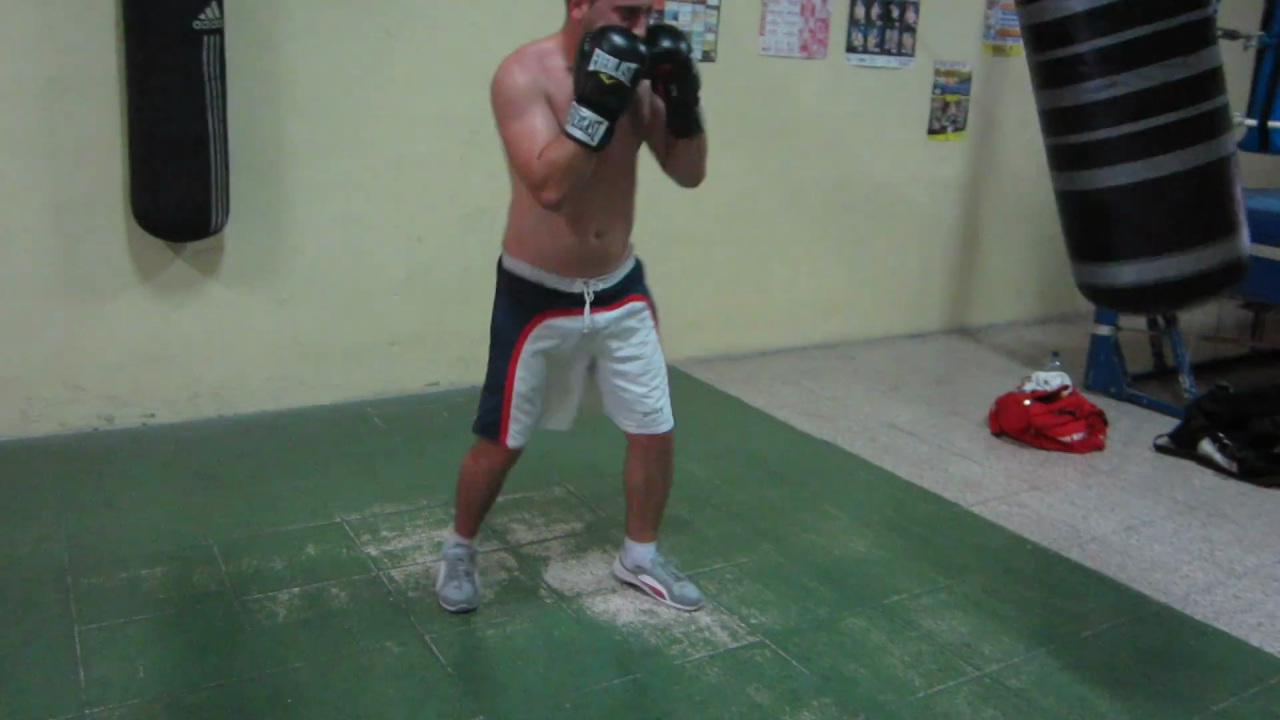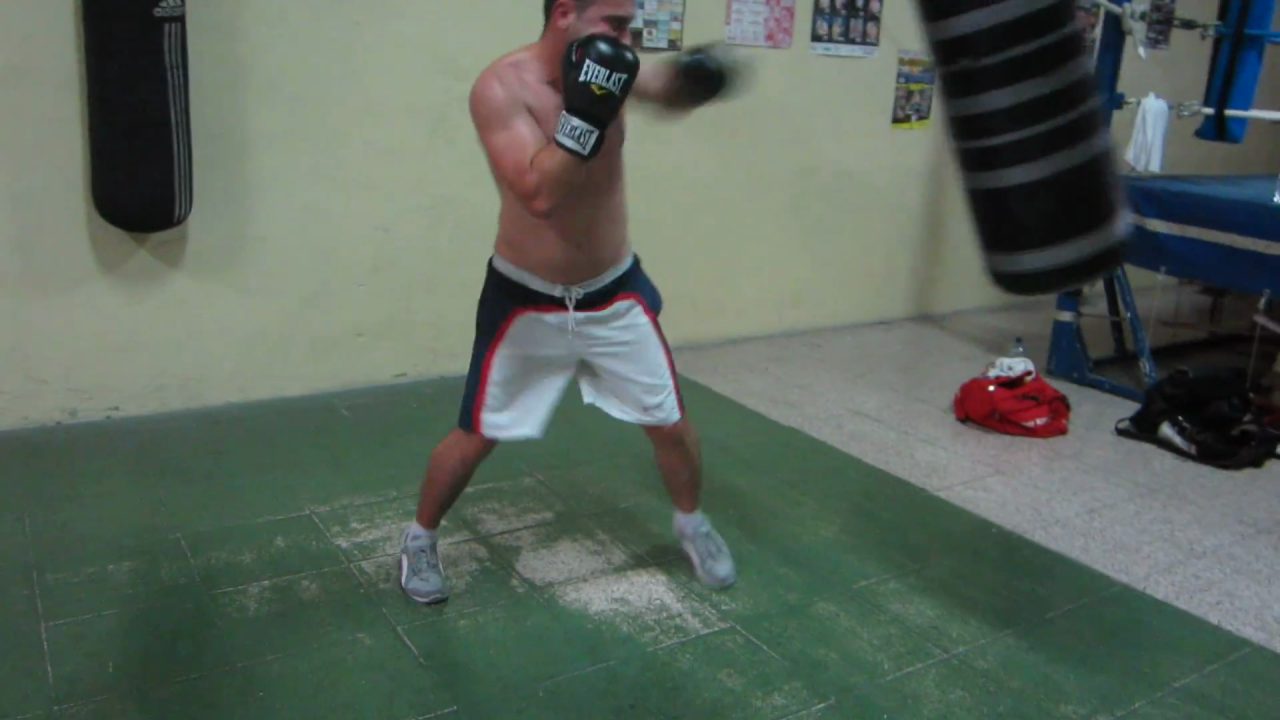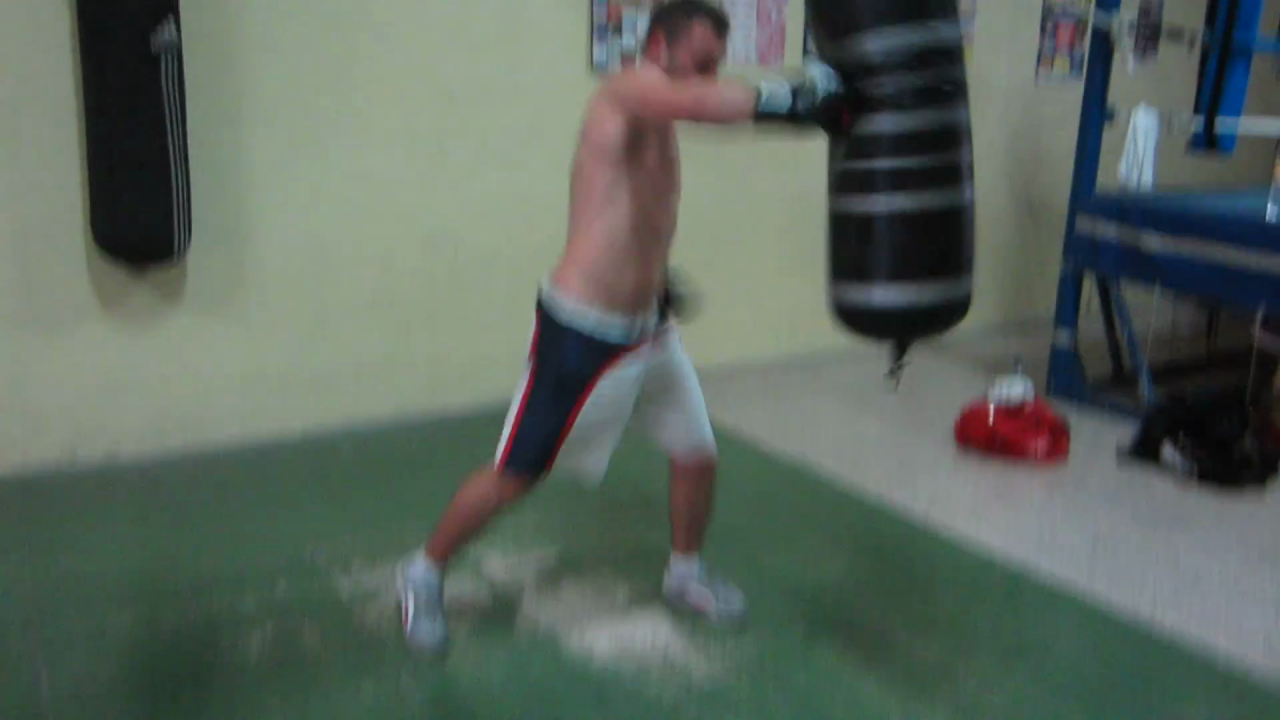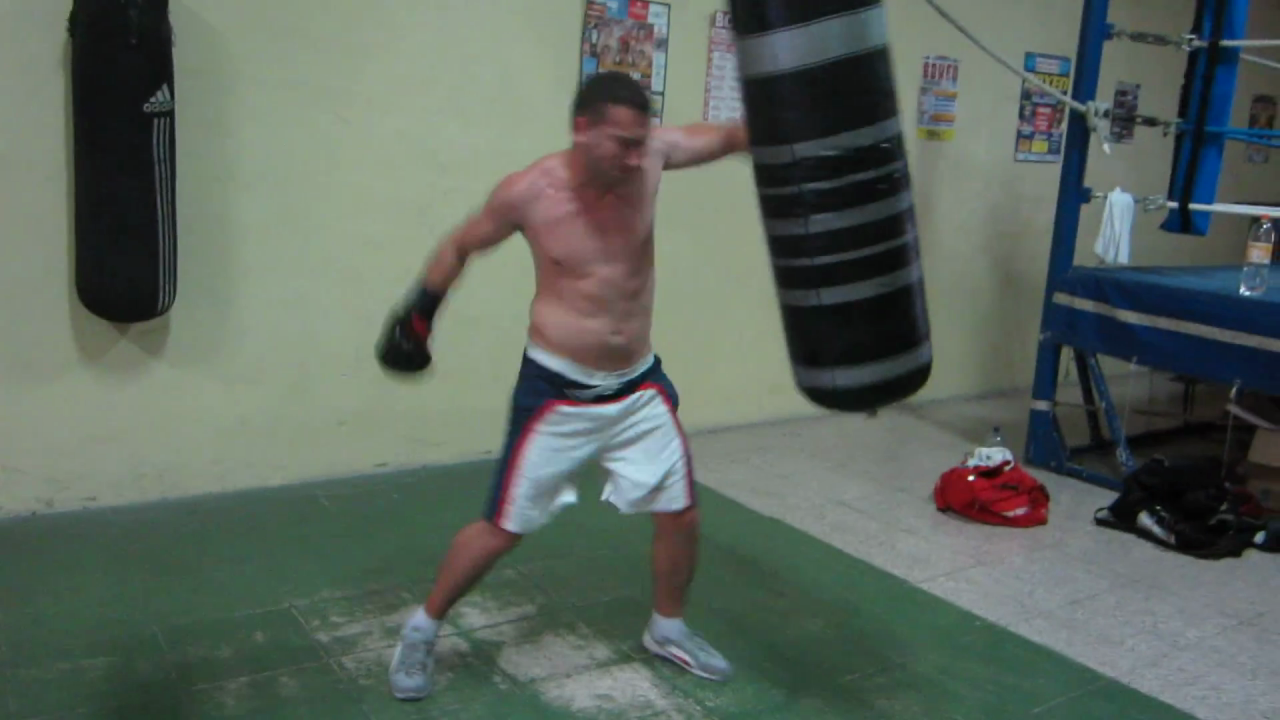
dt=0.3s
person 1, frame 1
left shoulder: (635, 69)
right shoulder: (523, 74)
left elbow: (690, 173)
right elbow: (550, 187)
left wrist: (683, 97)
right wrist: (597, 102)
left hip: (622, 290)
right hip: (538, 294)
left knee: (655, 432)
right knee: (499, 442)
left ankle: (638, 554)
right ankle: (459, 549)
person 1, frame 2
left shoulder: (605, 67)
right shoulder: (500, 86)
left elbow: (670, 90)
right elbow: (541, 195)
left wrist: (694, 72)
right wrist: (589, 108)
left hip: (616, 290)
right hip: (528, 297)
left knee: (672, 426)
right knee: (477, 435)
left ankle: (692, 524)
right ankle: (421, 538)
person 1, frame 3
left shoulder: (656, 111)
right shoulder: (634, 87)
right elbow: (703, 105)
left wrist: (662, 278)
right wrist: (793, 96)
left hip: (644, 327)
right hip: (583, 334)
left knee: (698, 456)
right knee: (514, 476)
left ankle: (685, 572)
right ankle: (426, 574)
person 1, frame 4
left shoulder: (647, 156)
right shoulder: (527, 191)
left elbow: (720, 137)
right elbow: (458, 247)
right wrist: (418, 311)
left hip: (637, 386)
right hip: (557, 386)
left knee: (680, 516)
right knee: (503, 527)
left ankle: (667, 628)
right ankle: (422, 628)
